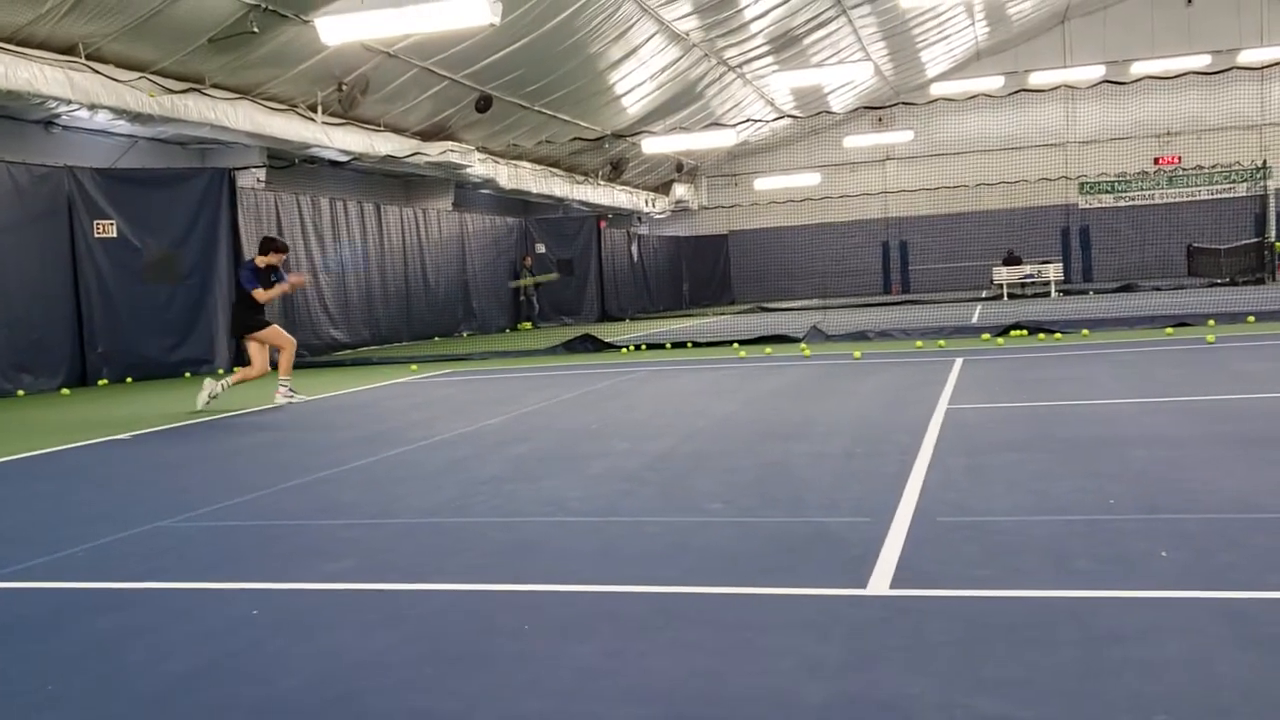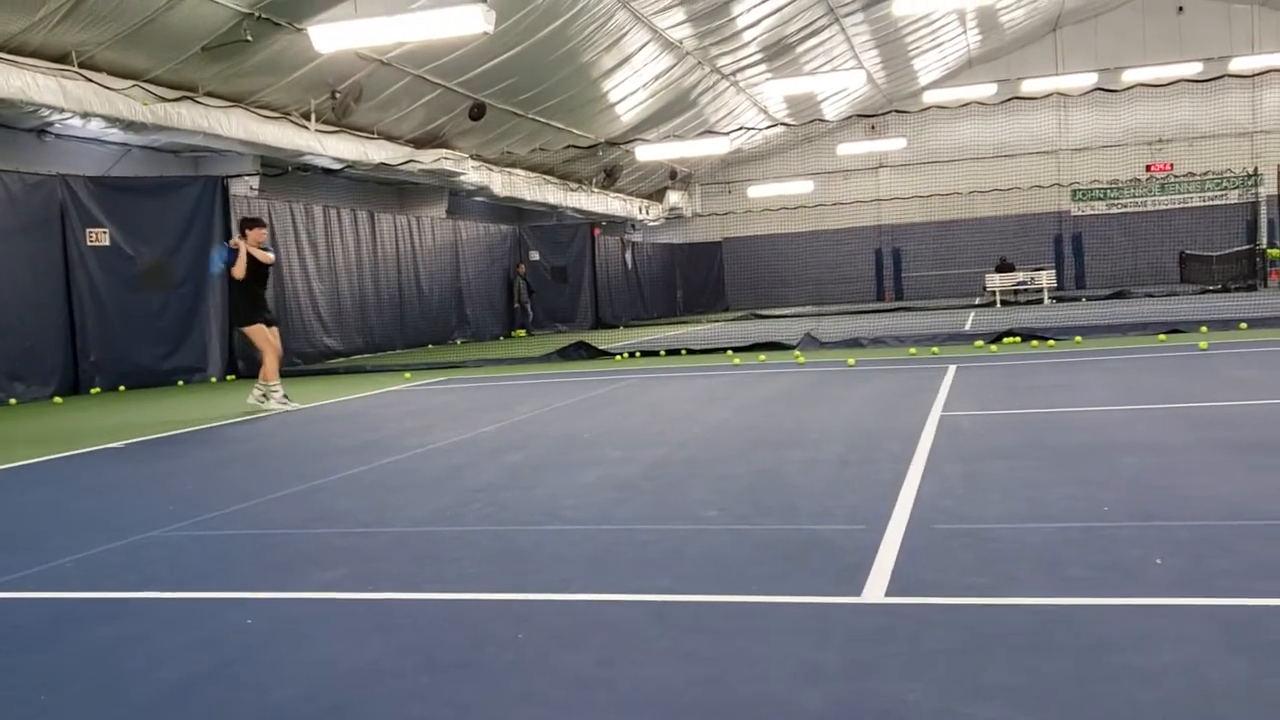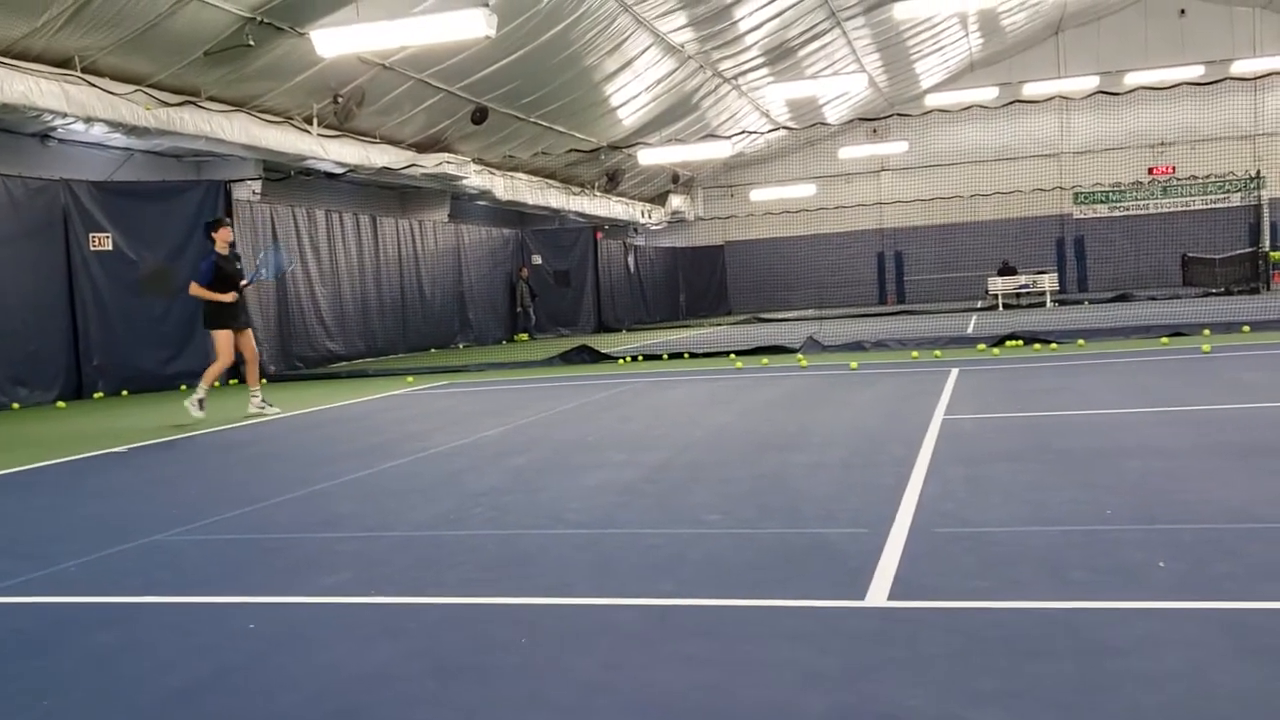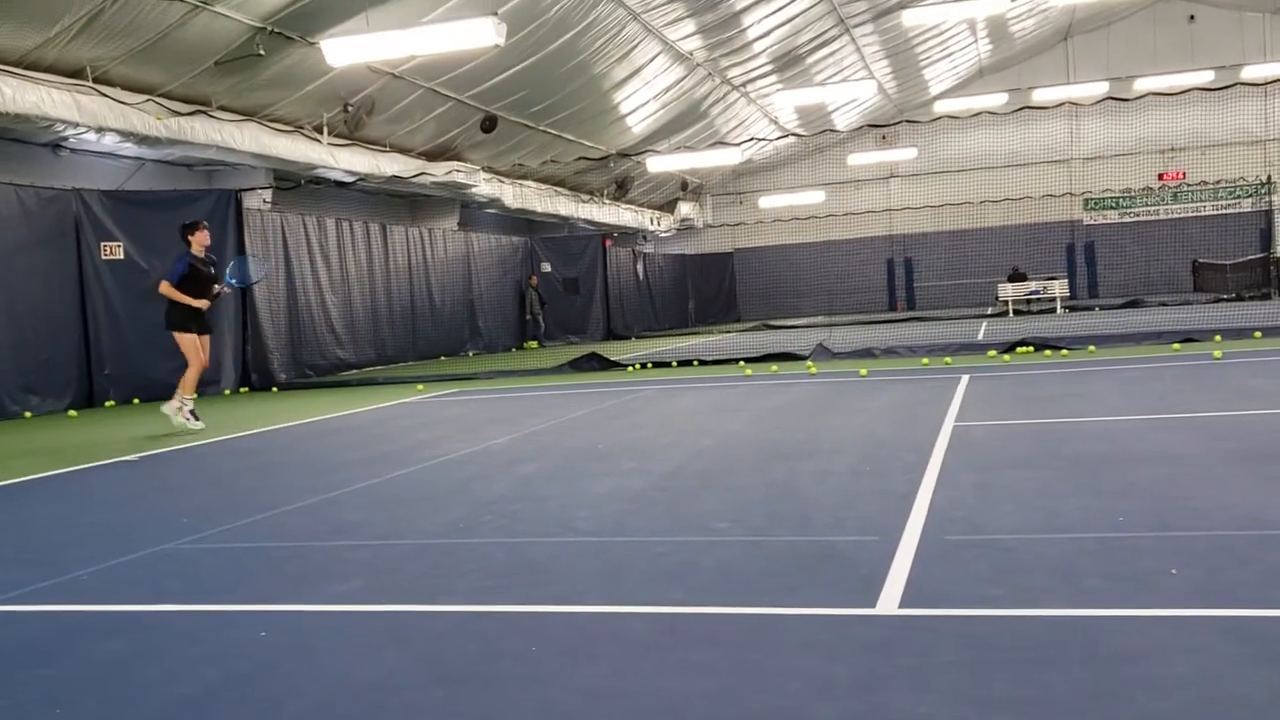
dt=0.4s
person 1, frame 1
left shoulder: (273, 268)
right shoulder: (247, 271)
left elbow: (287, 288)
right elbow: (262, 298)
left wrist: (293, 282)
right wrist: (284, 286)
left hip: (254, 318)
right hip: (246, 319)
left knee: (260, 368)
right knee: (289, 344)
left ankle: (217, 386)
right ankle: (283, 391)
person 1, frame 2
left shoulder: (264, 251)
right shoulder: (239, 255)
left elbow: (269, 259)
right elbow: (238, 275)
left wrist: (247, 245)
right wrist: (242, 248)
left hip: (261, 307)
right hip: (245, 309)
left knee: (276, 352)
right knee: (271, 349)
left ankle: (258, 393)
right ankle: (277, 397)
person 1, frame 3
left shoulder: (235, 257)
right shoulder: (211, 261)
right elbow: (193, 289)
left wrist: (243, 284)
right wrist: (223, 297)
left hip: (237, 311)
right hip: (219, 314)
left knee: (252, 356)
right knee: (226, 359)
left ankle: (256, 401)
right ankle: (196, 398)
person 1, frame 4
left shoulder: (211, 261)
right shoulder: (184, 261)
right elbow: (163, 288)
left wrist: (218, 290)
right wrist: (193, 302)
left hip: (199, 317)
right hip: (181, 316)
left knee: (204, 362)
right knee: (198, 362)
left ankle: (173, 405)
right ankle: (186, 409)
